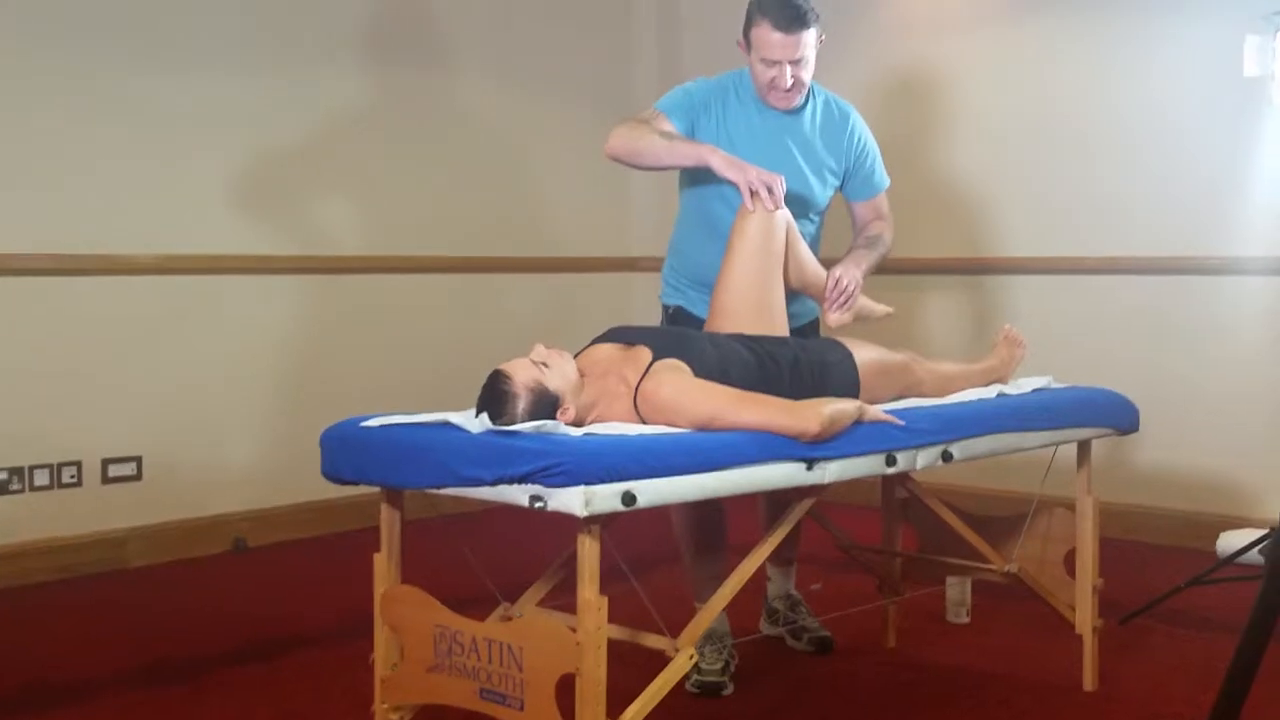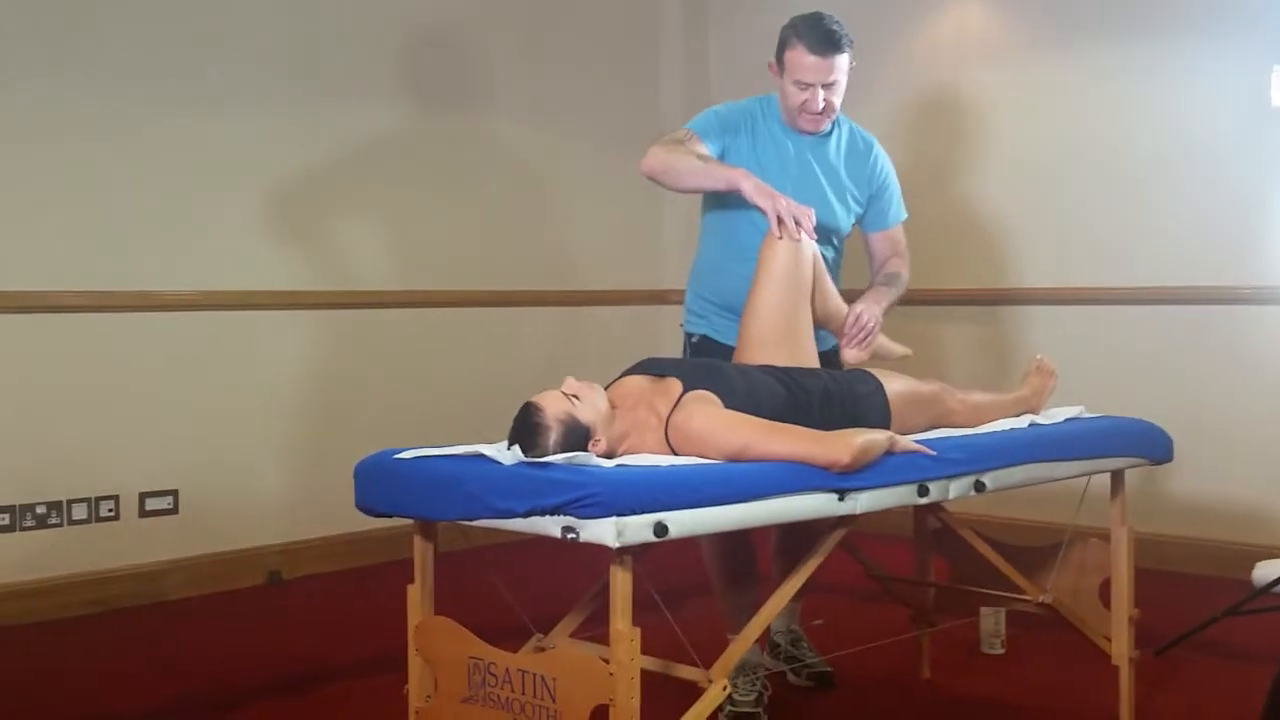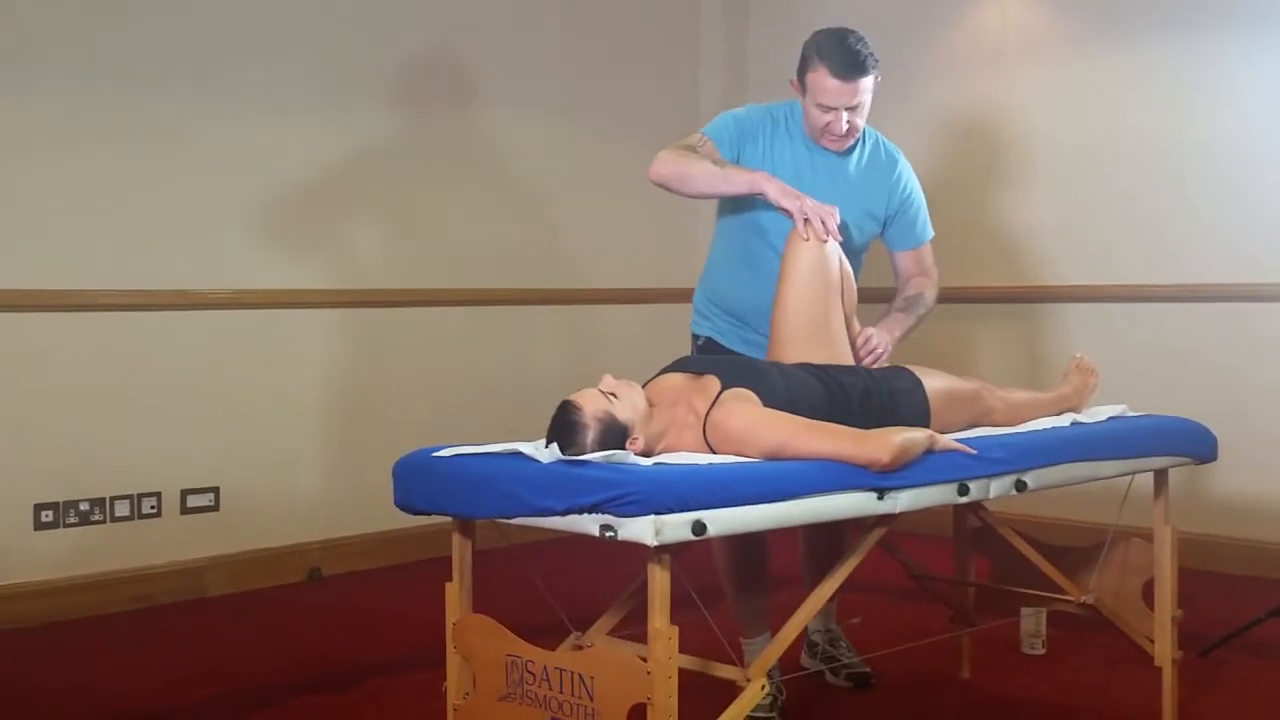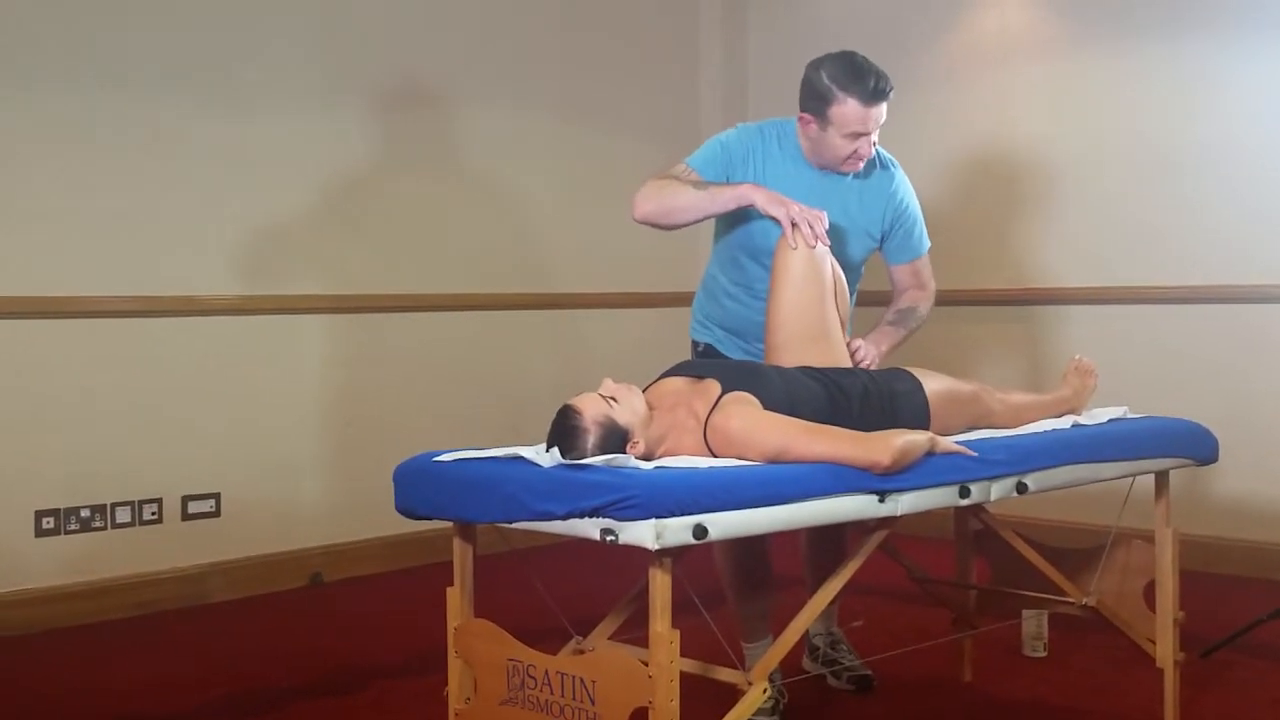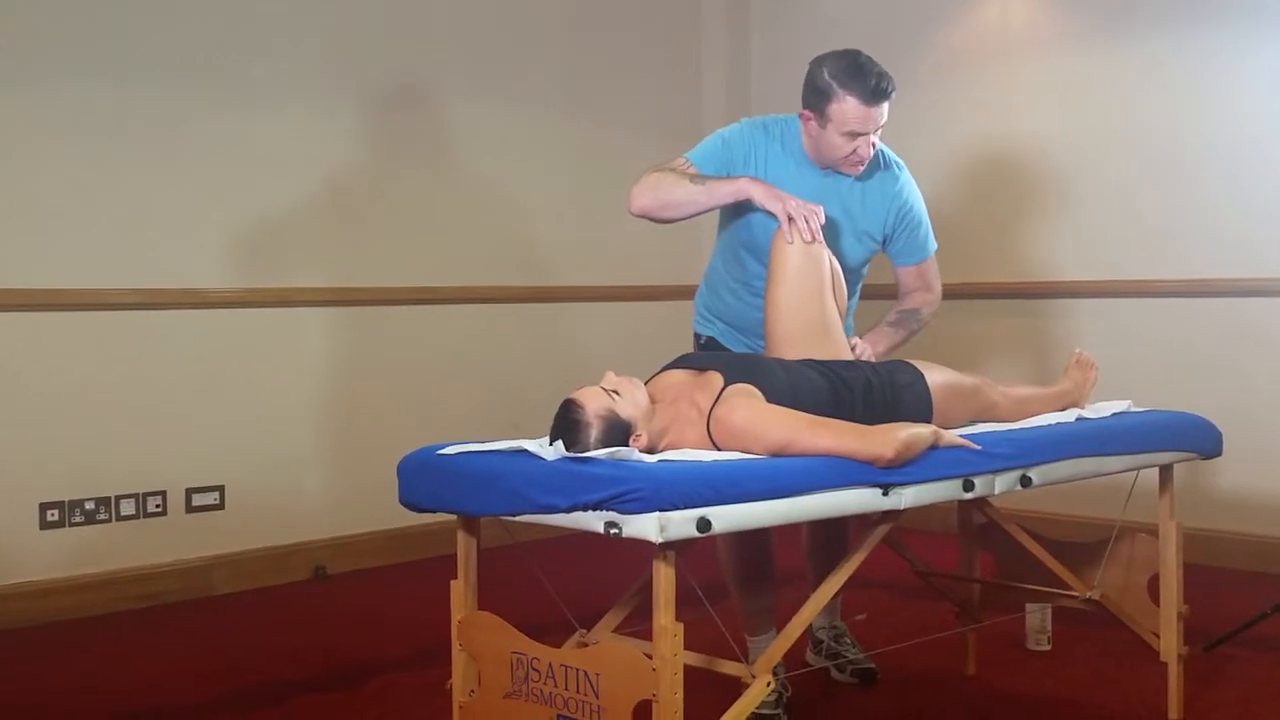
dt=1s
person 1, frame 1
left shoulder: (843, 125)
right shoulder: (706, 99)
left elbow: (877, 222)
right elbow: (620, 143)
left wrist: (855, 264)
right wrist: (716, 157)
left hip: (791, 320)
right hip: (698, 315)
left ankle: (781, 594)
person 1, frame 2
left shoulder: (866, 155)
right shoulder: (733, 123)
left elbow: (893, 256)
right elbow: (657, 161)
left wrist: (874, 301)
right wrist: (747, 182)
left hip: (813, 347)
right hip: (721, 340)
left ankle: (787, 629)
person 1, frame 3
left shoulder: (890, 169)
right shoulder: (751, 128)
left elbow: (920, 278)
right elbow: (664, 167)
left wrist: (889, 329)
right wrist: (769, 185)
right hip: (730, 347)
person 1, frame 4
left shoulder: (888, 183)
right shoulder: (746, 147)
left elbow: (918, 288)
right elbow: (648, 204)
left wrist: (877, 343)
right wrist: (755, 194)
right hip: (730, 354)
left ankle: (825, 633)
person 1, frame 5
left shoulder: (893, 182)
right shoulder: (749, 143)
left elbow: (924, 291)
right elbow: (645, 197)
left wrist: (872, 345)
right wrist: (752, 188)
right hip: (732, 348)
left ankle: (827, 626)
right ankle: (761, 645)
person 2, frame 1
left shoulder: (587, 367)
right shoulder: (660, 394)
right elbow: (810, 420)
right wrist: (858, 408)
left hip: (734, 349)
right hip: (815, 371)
left knee: (765, 205)
right knee: (914, 369)
left ankle: (828, 291)
right ankle: (990, 369)
person 2, frame 2
left shoulder: (619, 399)
right shoulder: (691, 426)
right elbow: (841, 451)
right wrist: (888, 439)
left hip: (765, 377)
right hip: (842, 402)
left knee: (790, 237)
right knee: (944, 398)
right ankle: (1022, 399)
person 2, frame 3
left shoulder: (652, 402)
right shoulder: (729, 423)
right elbow: (881, 449)
right wrist: (929, 437)
left hip: (803, 379)
right hip: (876, 401)
left knee: (813, 237)
right knee: (985, 398)
right ankle: (1064, 398)
person 2, frame 4
left shoulder: (653, 404)
right shoulder: (730, 426)
right elbow: (882, 452)
right wrist: (930, 440)
left hip: (803, 380)
right hip: (884, 402)
left knee: (803, 238)
right knee: (986, 399)
right ankle: (1064, 399)
person 2, frame 5
left shoulder: (653, 400)
right shoulder: (732, 418)
right elbow: (884, 445)
right wrist: (933, 433)
left hip: (804, 376)
right hip: (885, 396)
left knee: (798, 232)
right knee: (987, 394)
right ankle: (1065, 393)
